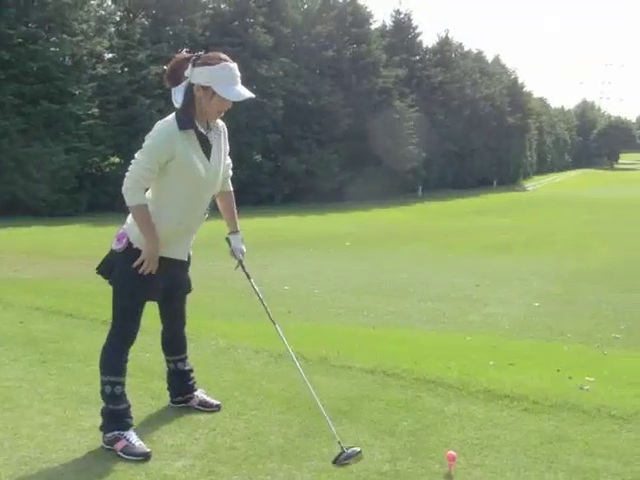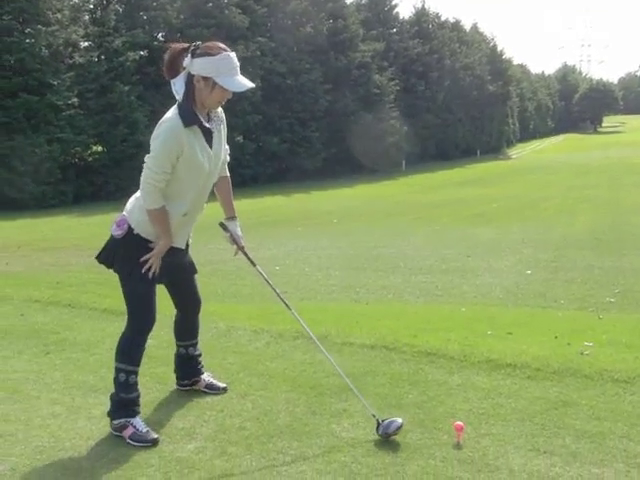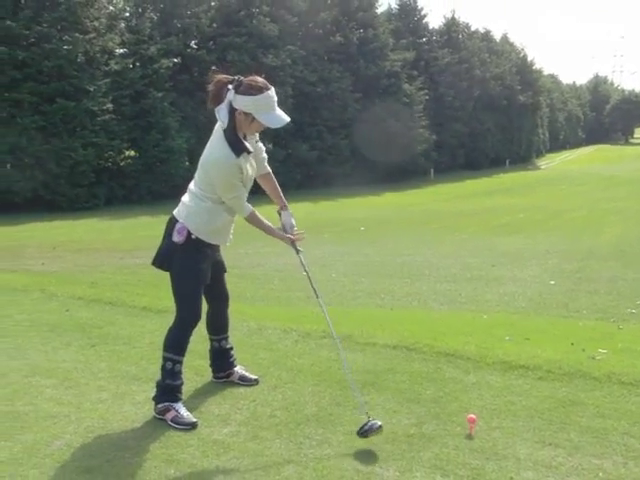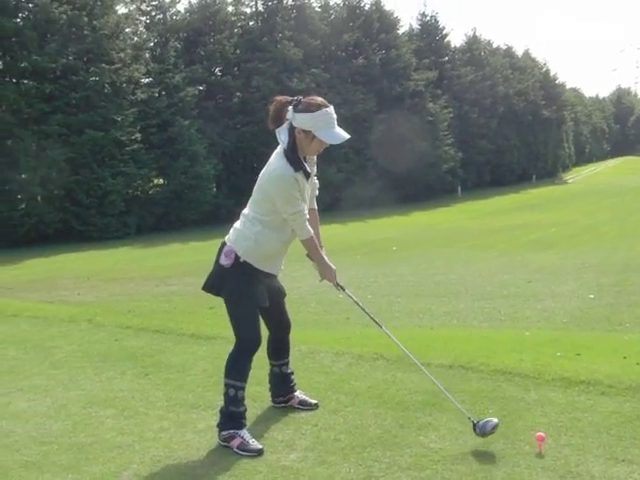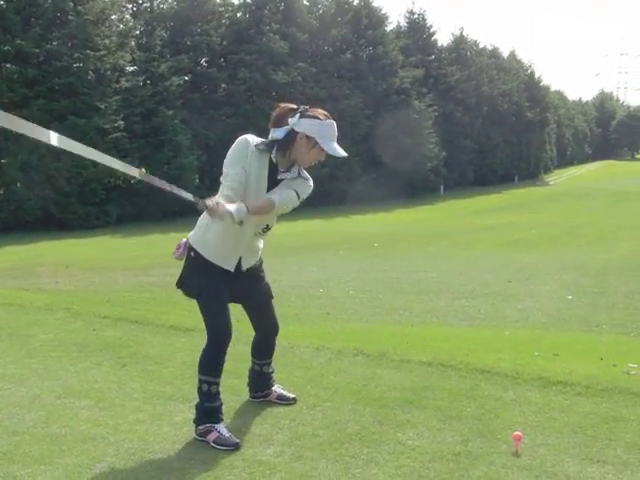
dt=1s
person 1, frame 1
left shoulder: (218, 131)
right shoulder: (168, 132)
left elbow: (222, 185)
right elbow: (132, 188)
left wrist: (234, 234)
right wrist: (151, 244)
left hip: (177, 249)
right hip: (142, 248)
left knee: (175, 323)
right knee: (123, 332)
left ankle: (182, 391)
right ankle: (115, 426)
person 1, frame 2
left shoulder: (216, 118)
right shoulder: (173, 128)
left elbow: (221, 172)
right elbow: (150, 190)
left wrist: (232, 221)
right wrist: (163, 242)
left hip: (174, 237)
right hip: (141, 236)
left knee: (190, 306)
right knee: (142, 320)
left ankle: (189, 375)
right ankle: (123, 413)
person 1, frame 3
left shoulder: (243, 130)
right shoulder: (224, 158)
left elbow: (262, 170)
right elbow: (240, 207)
left wrist: (285, 211)
right wrist: (277, 233)
left hip: (205, 236)
right hip: (190, 236)
left knee: (219, 301)
right knee: (188, 314)
left ankle: (223, 367)
right ankle: (166, 399)
person 1, frame 4
left shoulder: (304, 158)
right shoulder: (282, 174)
left elbow: (310, 209)
right elbow: (301, 226)
left wrist: (320, 253)
right wrist: (322, 263)
left hip: (263, 262)
right hip: (241, 262)
left knee: (281, 327)
right knee: (248, 340)
left ankle: (283, 392)
right ankle: (231, 425)
person 1, frame 5
left shoulder: (302, 182)
right shoulder: (247, 147)
left elbow: (269, 205)
right elbow: (230, 193)
left wrist: (234, 211)
right wrist: (225, 207)
left hip: (247, 261)
right hip: (209, 254)
left knee: (268, 327)
right knee: (220, 335)
left ankle: (261, 386)
right ankle: (207, 419)
